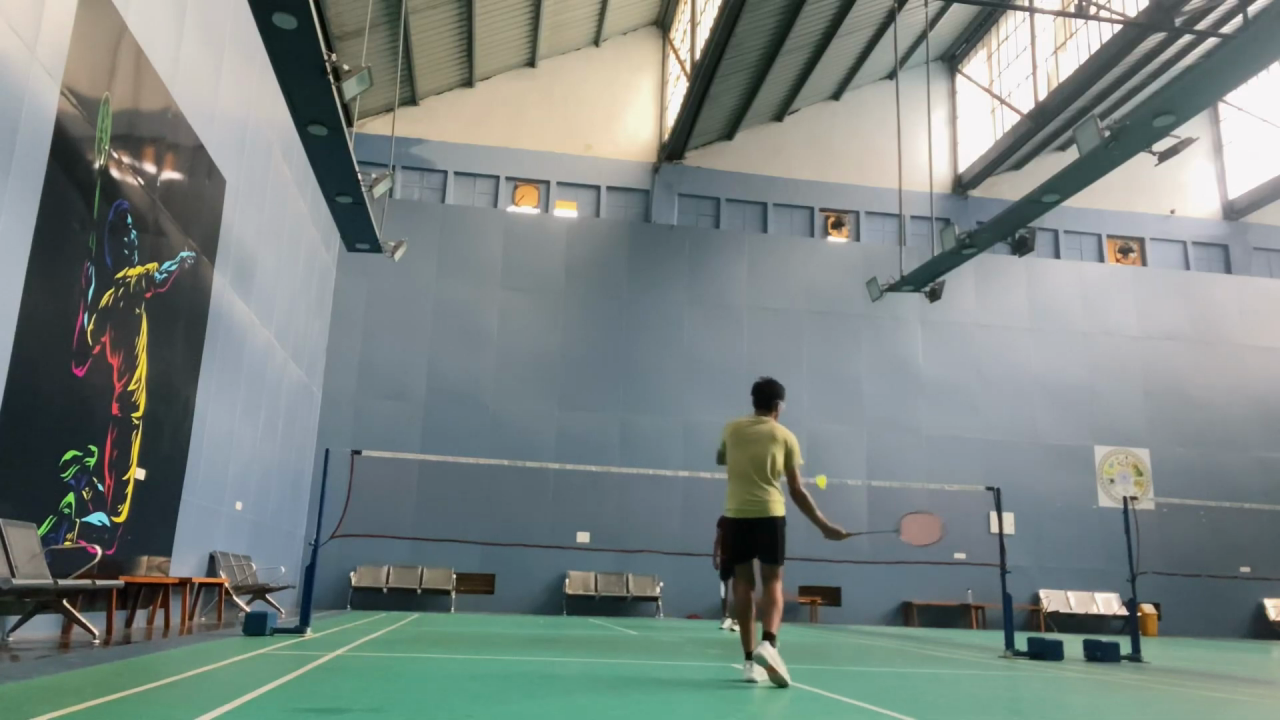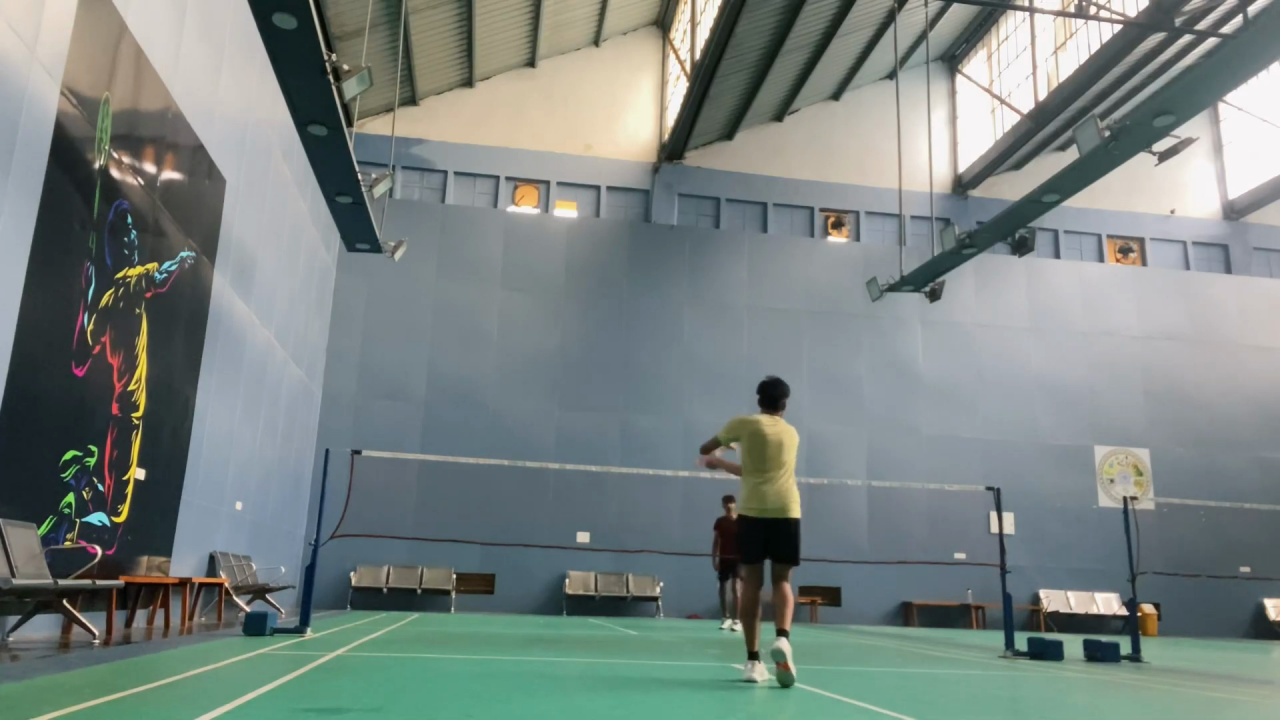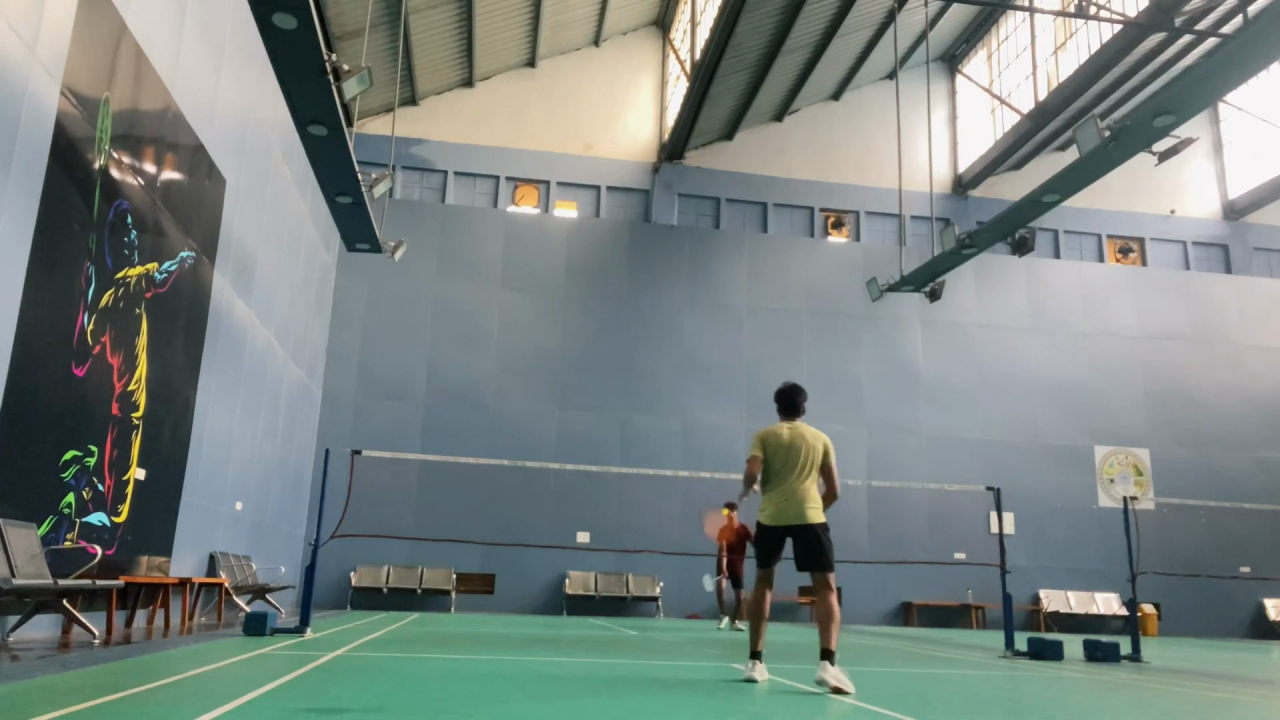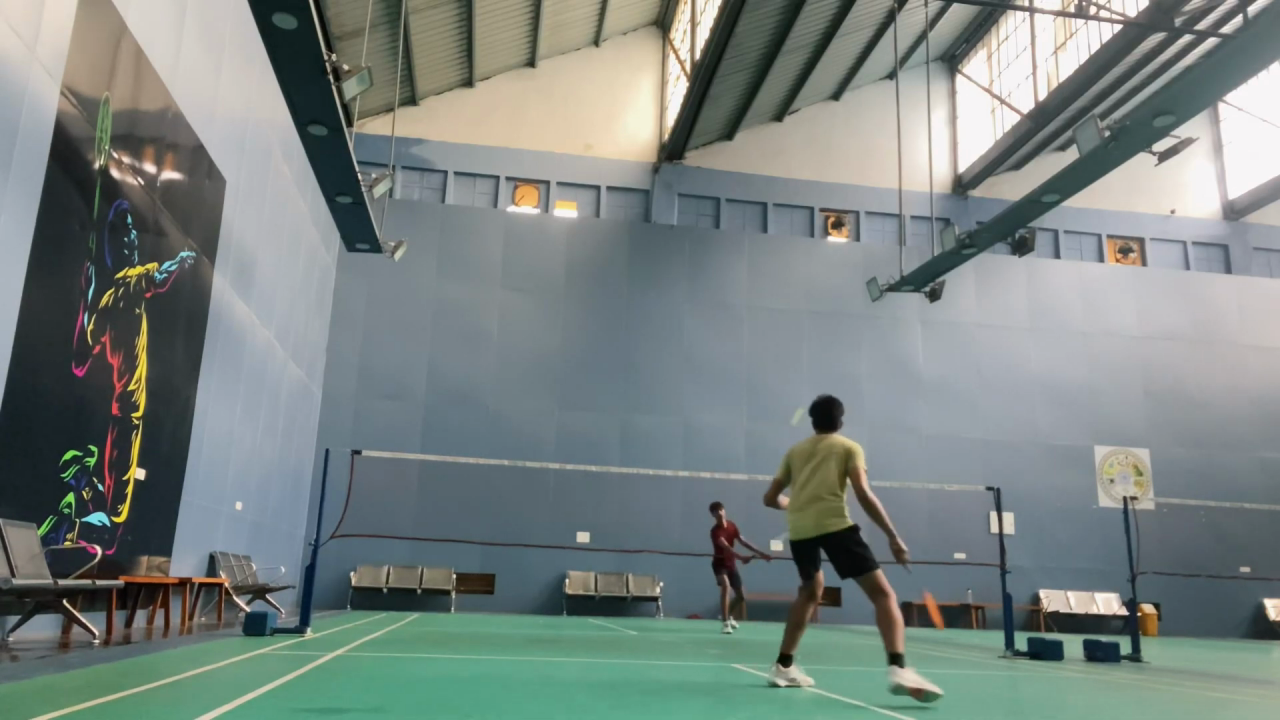
dt=0.4s
person 1, frame 1
left shoulder: (138, 278)
right shoulder: (105, 290)
left elbow: (159, 277)
right elbow: (80, 358)
left wrist: (177, 265)
right wrist: (86, 301)
left hip: (129, 395)
left knee: (120, 468)
right knee: (101, 465)
left ankle: (112, 529)
person 1, frame 2
left shoulder: (139, 277)
right shoulder: (104, 288)
left elbow: (159, 276)
right elbow: (82, 355)
left wrist: (177, 264)
right wrist: (86, 300)
left hip: (129, 392)
left knee: (120, 469)
left ankle: (112, 530)
person 1, frame 3
left shoulder: (138, 278)
right shoulder: (103, 288)
left elbow: (158, 277)
right elbow: (80, 358)
left wrist: (176, 265)
right wrist: (86, 300)
left hip: (129, 395)
left knee: (119, 471)
left ankle: (112, 529)
person 1, frame 4
left shoulder: (139, 277)
right shoulder: (101, 286)
left elbow: (159, 276)
right elbow: (82, 355)
left wrist: (176, 265)
right wrist: (86, 300)
left hip: (129, 392)
left knee: (120, 470)
left ankle: (111, 532)
person 2, frame 1
left shoulder: (732, 429)
right shoulder: (785, 436)
right elbow: (796, 492)
right wrist: (823, 525)
left hip: (735, 513)
right hip: (769, 513)
left knee: (743, 583)
right knee: (772, 581)
left ankle: (750, 660)
right ankle: (767, 643)
person 2, frame 2
left shoulder: (744, 423)
right shoulder: (792, 434)
left elbow: (704, 450)
left wrist: (716, 454)
right wrist: (720, 463)
left hip: (753, 511)
right hip: (788, 511)
left knee: (751, 582)
right knee: (782, 580)
left ankle: (753, 660)
right ankle: (782, 638)
person 2, frame 3
left shoulder: (765, 435)
right shoulder: (821, 439)
left elbow: (750, 474)
right elbow: (833, 491)
left wrist: (749, 487)
left hip: (771, 517)
right hip: (811, 516)
left knee: (763, 583)
right knee: (826, 590)
left ankle: (755, 661)
right ankle: (827, 663)
person 2, frame 4
left shoulder: (795, 451)
right shoulder: (848, 448)
left elbow: (770, 498)
right elbow: (864, 496)
right wrist: (894, 538)
left hip: (799, 530)
right hip: (834, 525)
left knee: (810, 592)
right knee: (884, 596)
left ankle: (783, 666)
right ankle: (898, 670)
